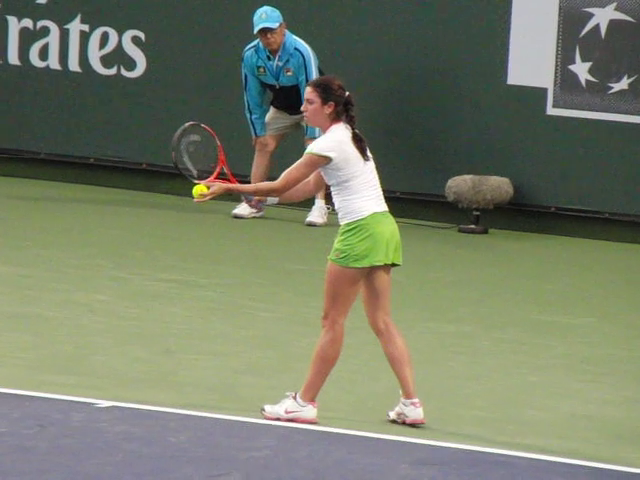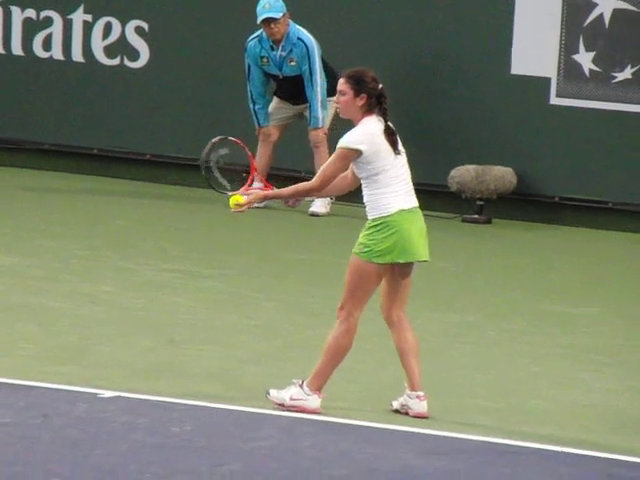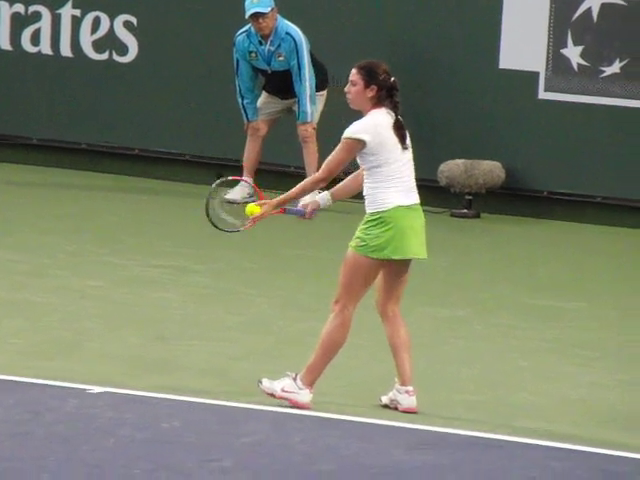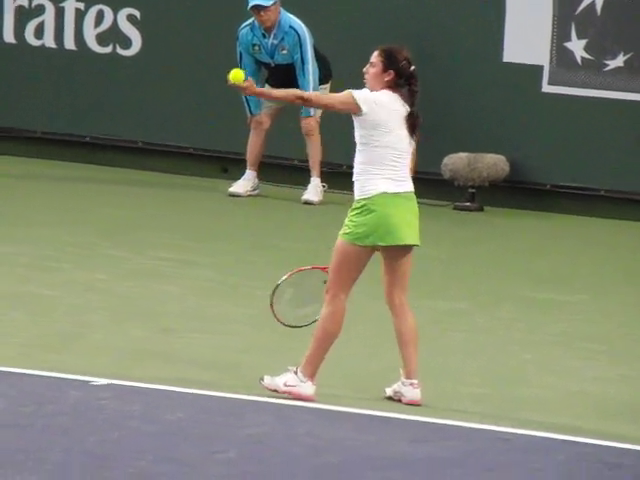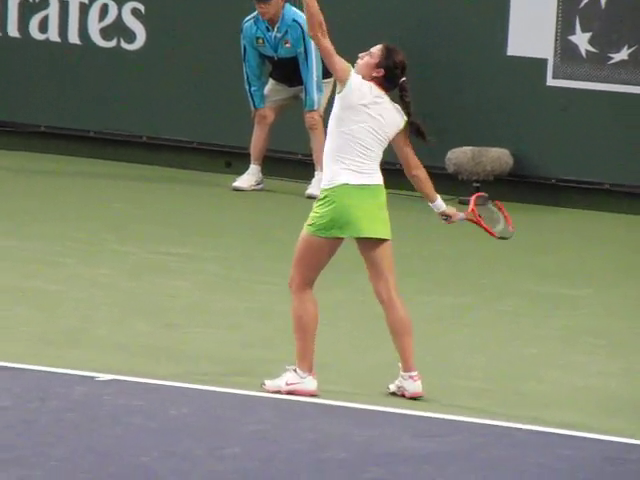
dt=1s
person 1, frame 1
left shoulder: (328, 143)
right shoulder: (348, 135)
left elbow: (280, 186)
right elbow: (311, 186)
left wrist: (227, 187)
right wrist: (268, 197)
left hip: (360, 231)
right hip: (383, 228)
left knee: (332, 320)
right knee: (381, 321)
left ankle: (304, 403)
right ankle: (410, 404)
person 1, frame 2
left shoulder: (358, 137)
right shoulder: (382, 128)
left elbow: (316, 184)
right elbow: (349, 180)
left wrist: (264, 194)
right wrist: (303, 194)
left hip: (386, 227)
right hip: (410, 222)
left knee: (347, 313)
right knee: (395, 313)
left ankle: (310, 391)
right ankle: (416, 396)
person 1, frame 3
left shoulder: (364, 128)
right shoulder: (392, 123)
left elbow: (322, 175)
left wrist: (277, 202)
right wrist: (321, 200)
left hip: (385, 222)
right hip: (410, 219)
left knee: (342, 306)
right knee: (389, 308)
left ankle: (302, 385)
right ankle: (405, 391)
person 1, frame 4
left shoulder: (368, 100)
right shoulder: (407, 113)
left elbow: (308, 99)
left wrist: (256, 90)
left hip: (374, 206)
right hip: (404, 206)
left knee: (335, 294)
right knee: (398, 299)
left ankle: (304, 378)
right ankle: (410, 384)
person 1, frame 5
left shoulder: (353, 87)
right shoulder: (395, 116)
left elbow: (319, 34)
right elbow: (413, 169)
right wrist: (440, 205)
left hip: (339, 197)
right hip: (372, 199)
left knee: (300, 284)
right knee: (387, 292)
left ankle: (303, 374)
right ankle: (410, 377)
person 2, frame 1
left shoulder: (301, 52)
right shoulder: (250, 55)
right elbow: (252, 96)
left wrist: (313, 133)
right wrist: (258, 131)
right hip: (281, 107)
right knee: (263, 146)
left ankle: (320, 206)
right ankle: (254, 202)
person 2, frame 2
left shoulder: (304, 42)
right shoulder: (254, 45)
left elbow: (316, 84)
right elbow: (256, 86)
left wrist: (317, 124)
right wrist: (261, 121)
left hip: (320, 94)
right hip: (285, 96)
left knee: (317, 138)
right knee: (266, 136)
left ankle: (323, 196)
right ankle: (257, 189)
person 2, frame 3
left shoulder: (293, 37)
right shoulder: (242, 40)
left elbow: (304, 79)
right elbow: (244, 81)
left wrist: (305, 119)
right wrist: (250, 116)
left hip: (309, 87)
right hip: (274, 90)
left knee: (306, 134)
right knee: (254, 130)
left ankle: (312, 190)
right ankle: (246, 186)
person 2, frame 4
left shoulder: (296, 31)
right shoulder: (245, 33)
left elbow: (307, 73)
right elbow: (248, 75)
left wrist: (308, 113)
right wrist: (254, 109)
left hip: (312, 81)
right hip: (276, 83)
left knee: (309, 127)
right knee: (258, 123)
left ankle: (315, 184)
right ankle: (250, 179)
person 2, frame 5
left shoulder: (299, 24)
right shoulder: (250, 27)
left elbow: (311, 66)
right elbow: (251, 68)
left wrist: (312, 107)
right wrist: (258, 104)
left hip: (315, 77)
right hip: (280, 78)
left knee: (313, 121)
right knee: (262, 117)
left ankle: (319, 178)
right ankle: (254, 173)
